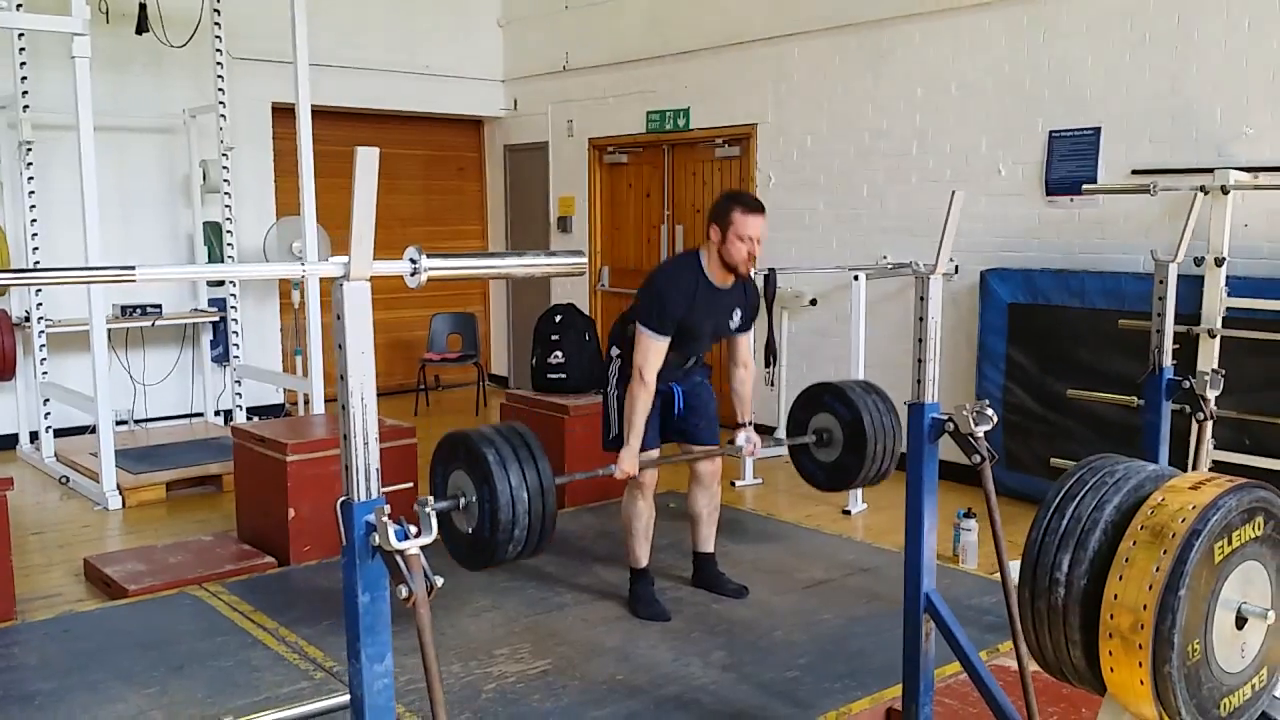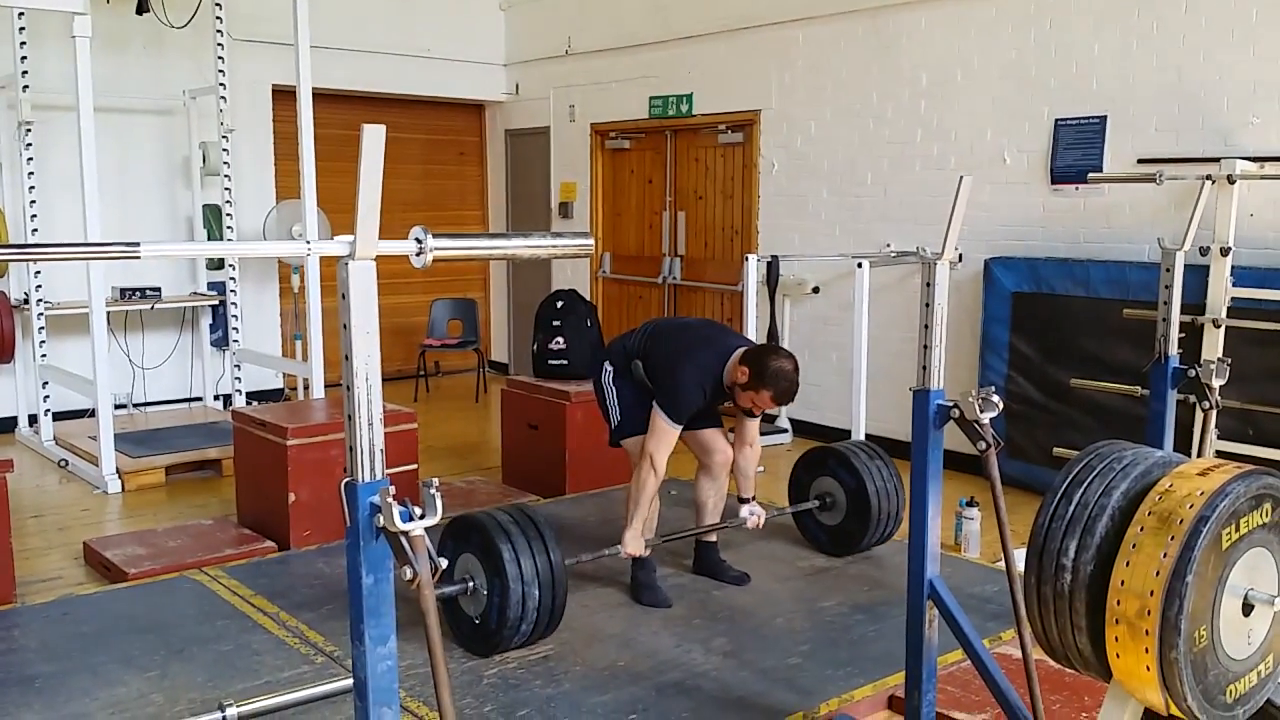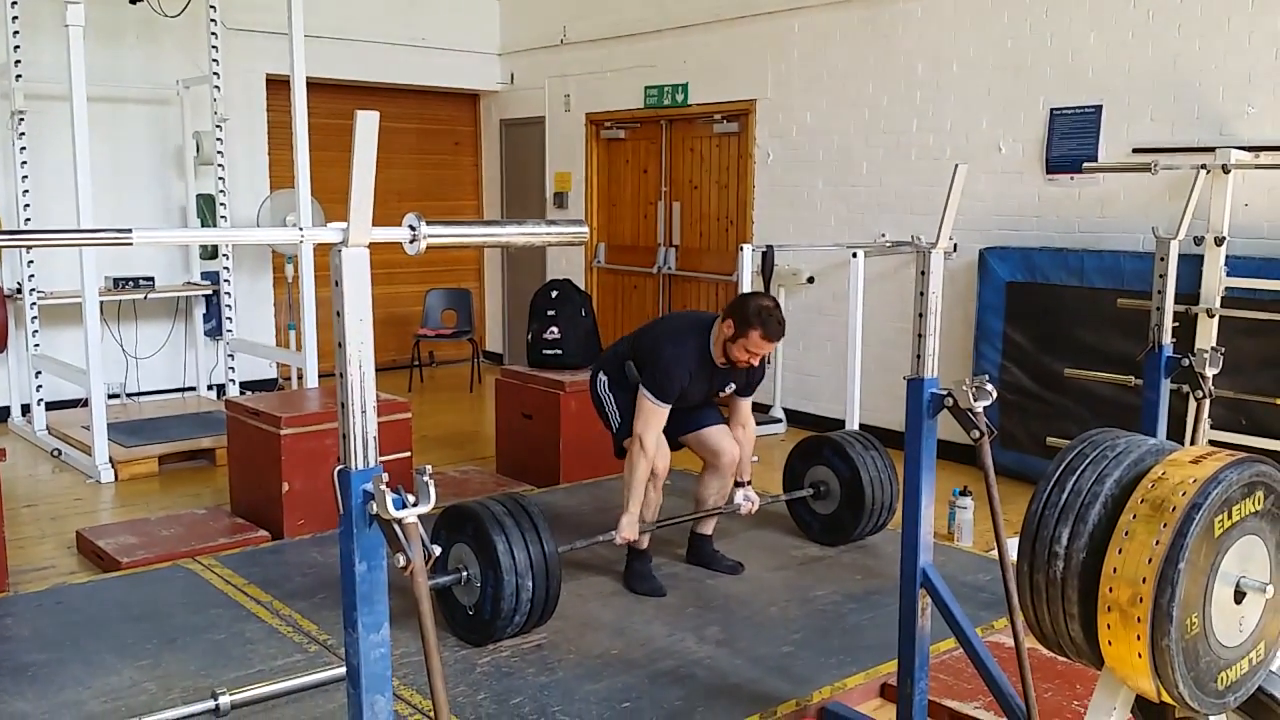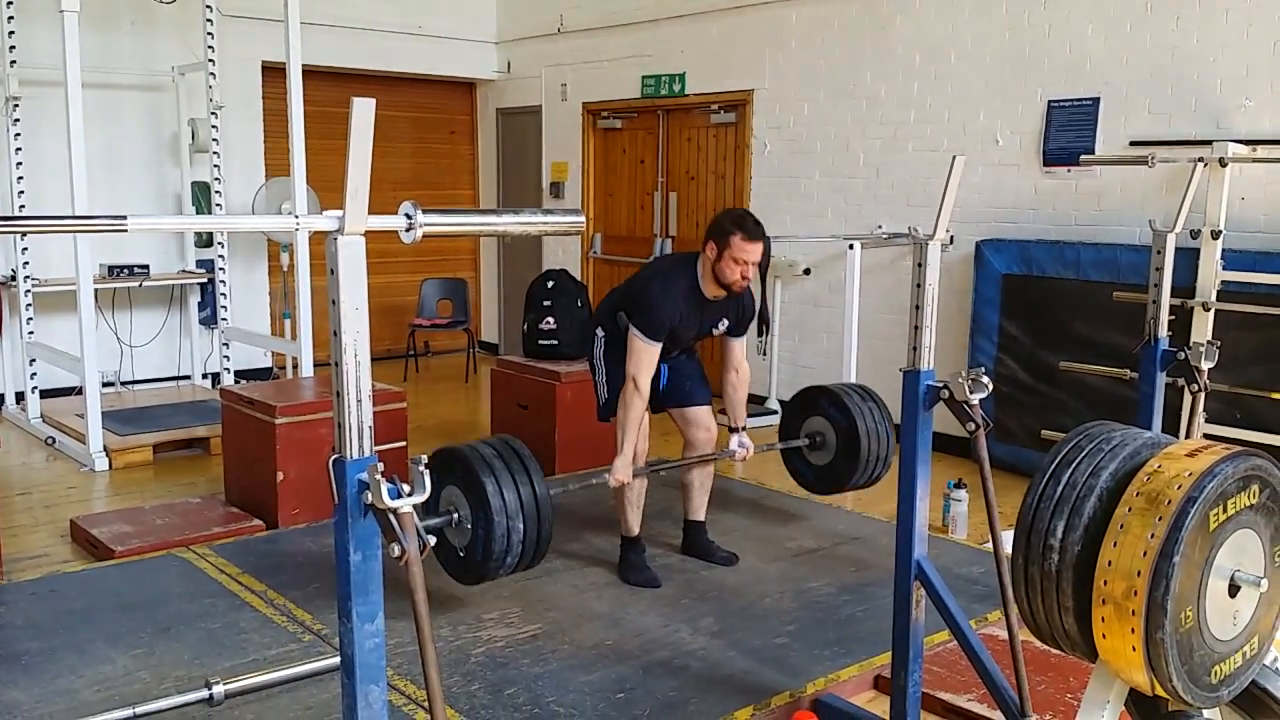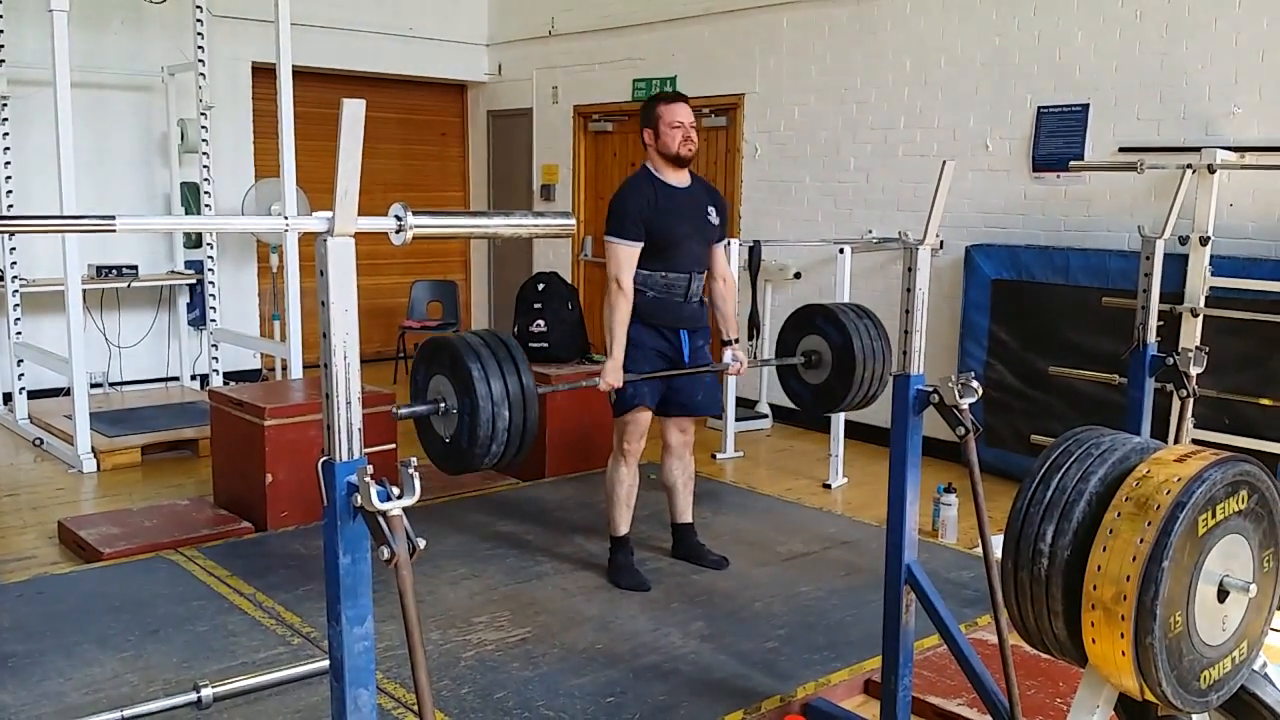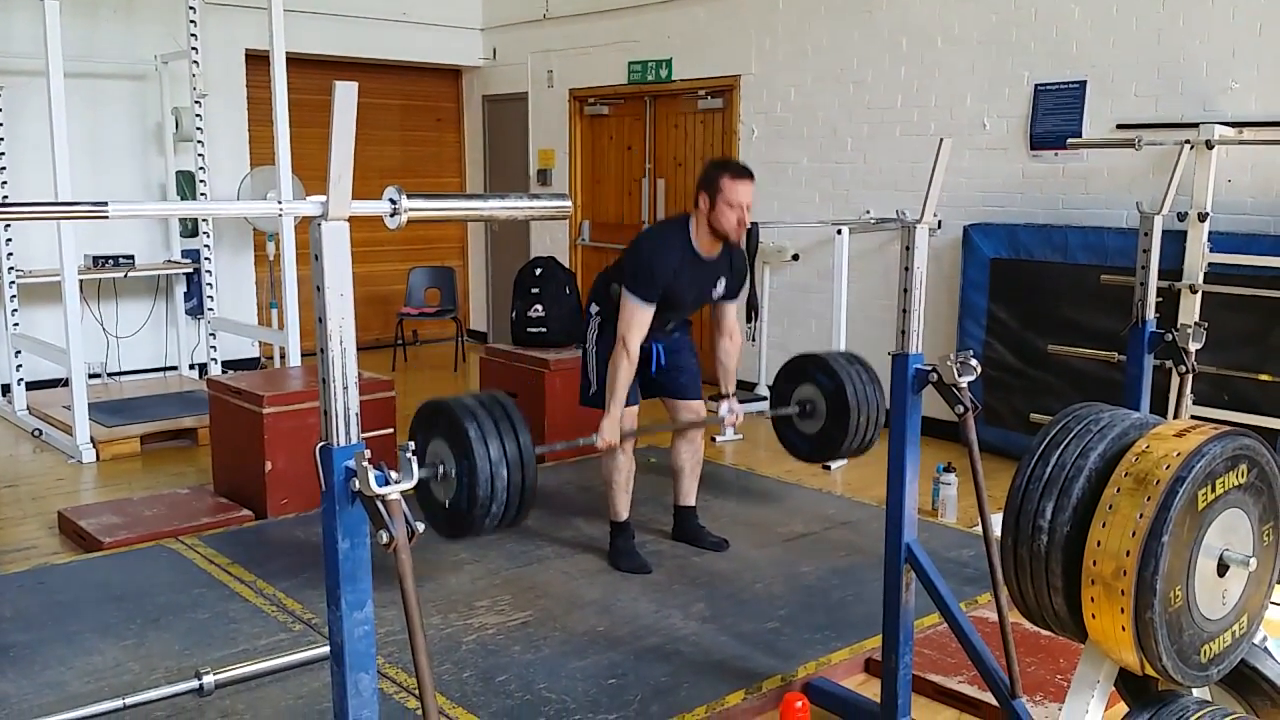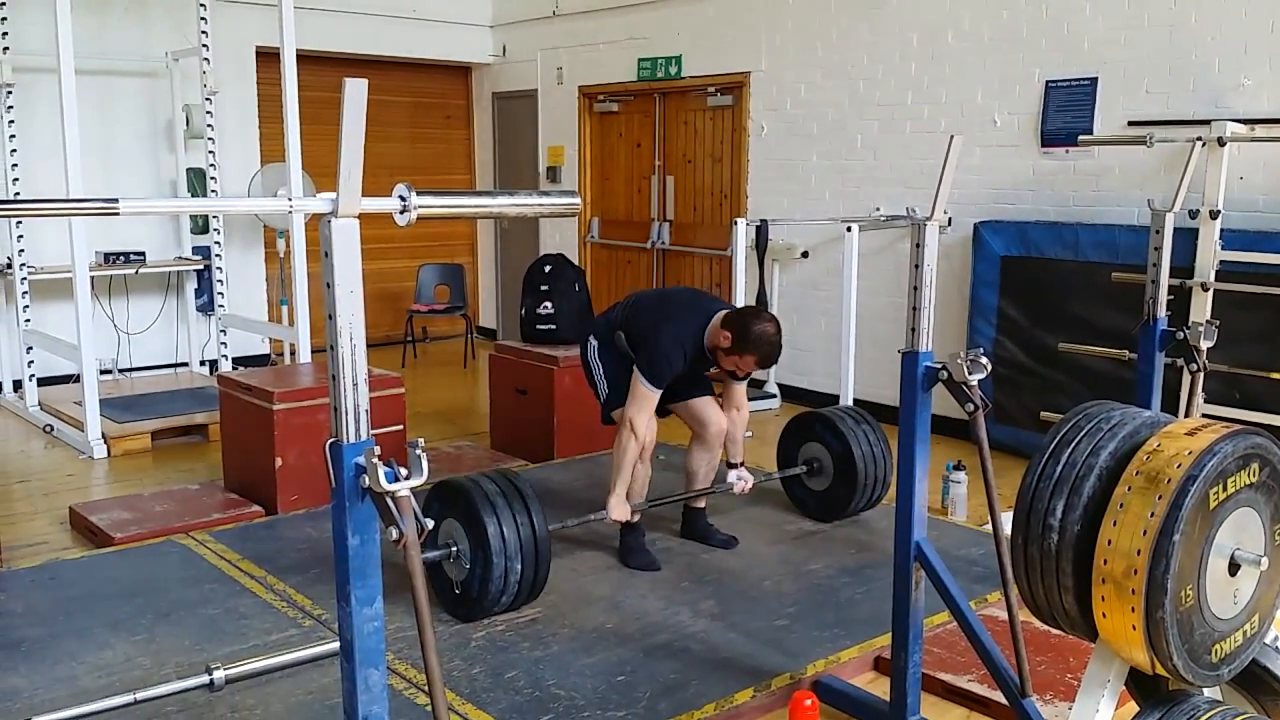
dt=0.7s
person 1, frame 1
left shoulder: (746, 293)
right shoulder: (673, 283)
left elbow: (742, 363)
right elbow: (645, 372)
left wrist: (745, 425)
right wrist: (631, 448)
left hip: (689, 372)
right hip: (633, 363)
left knee: (710, 469)
right knee: (643, 477)
left ankle: (705, 567)
right ankle: (640, 582)
person 1, frame 2
left shoulder: (759, 374)
right shoulder: (691, 378)
left elbow: (747, 444)
right elbow: (654, 458)
left wrist: (747, 500)
right wrist: (633, 530)
left hip: (669, 372)
right hip: (625, 374)
left knee: (719, 456)
right knee: (652, 466)
left ankle: (706, 553)
right ankle: (642, 569)
person 1, frame 3
left shoulder: (750, 362)
right shoulder: (676, 354)
left elbow: (742, 422)
right elbow: (644, 440)
left wrist: (743, 485)
right wrist: (630, 515)
right hip: (621, 385)
left knee: (727, 455)
right knee: (658, 463)
left ankle: (701, 545)
right ankle: (637, 559)
person 1, frame 4
left shoulder: (740, 301)
right shoulder: (664, 291)
left elbow: (736, 367)
right elbow: (638, 380)
left wrist: (738, 429)
right wrist: (623, 456)
left hip: (674, 348)
right hip: (619, 343)
left knee: (704, 433)
right knee: (638, 445)
left ankle: (695, 535)
right ankle: (631, 550)
person 1, frame 5
left shoulder: (709, 197)
right shoulder: (635, 196)
left elbow: (721, 275)
right elbow: (620, 281)
left wrist: (730, 340)
right wrist: (614, 357)
left hip: (692, 333)
right hip: (642, 334)
left knee: (681, 439)
right knee: (630, 443)
left ankle: (684, 537)
right ankle: (620, 552)
person 1, frame 6
left shoulder: (733, 261)
right shoulder: (658, 251)
left elbow: (728, 333)
right elbow: (628, 342)
left wrist: (729, 395)
right wrist: (611, 417)
left hip: (669, 328)
right hip: (613, 323)
left knee: (693, 422)
right knee: (624, 432)
left ankle: (686, 520)
right ankle: (620, 535)
person 1, frame 7
left shoulder: (742, 342)
right shoulder: (672, 341)
left elbow: (736, 407)
right elbow: (635, 422)
left wrist: (736, 465)
right wrist: (617, 496)
right hip: (611, 349)
left knee: (714, 425)
right knee: (645, 435)
left ankle: (694, 518)
right ankle: (631, 533)
